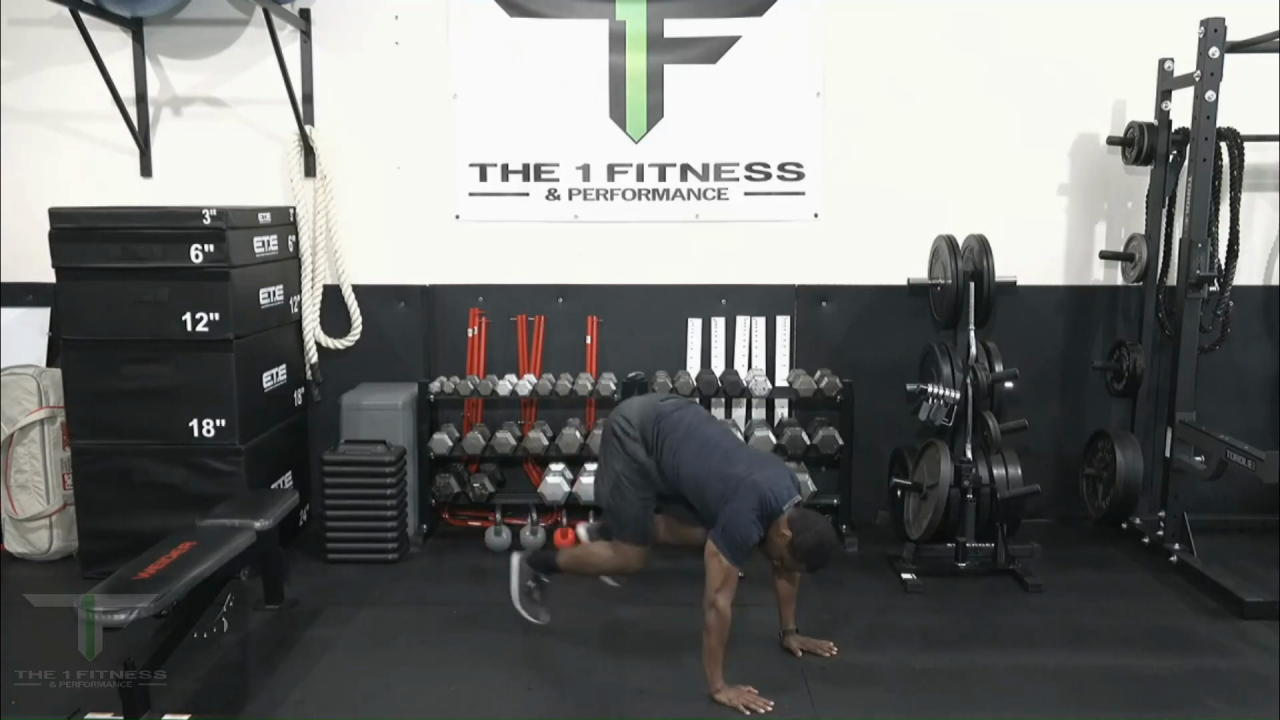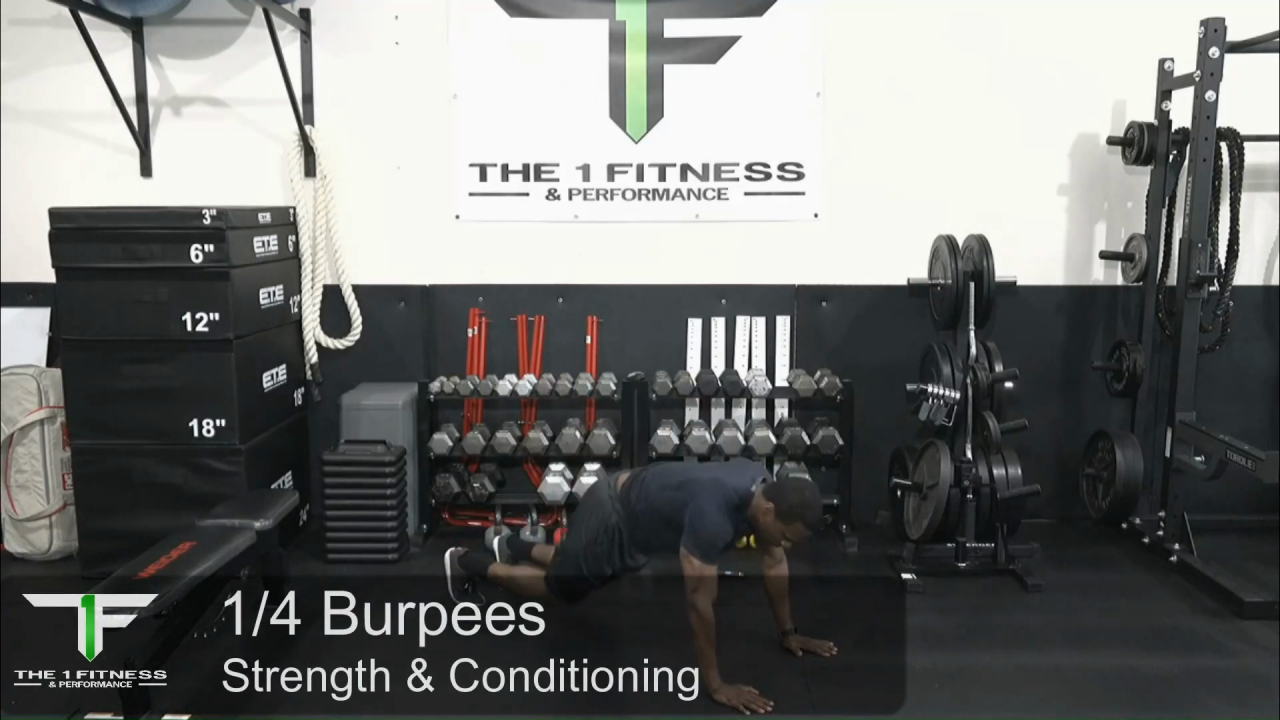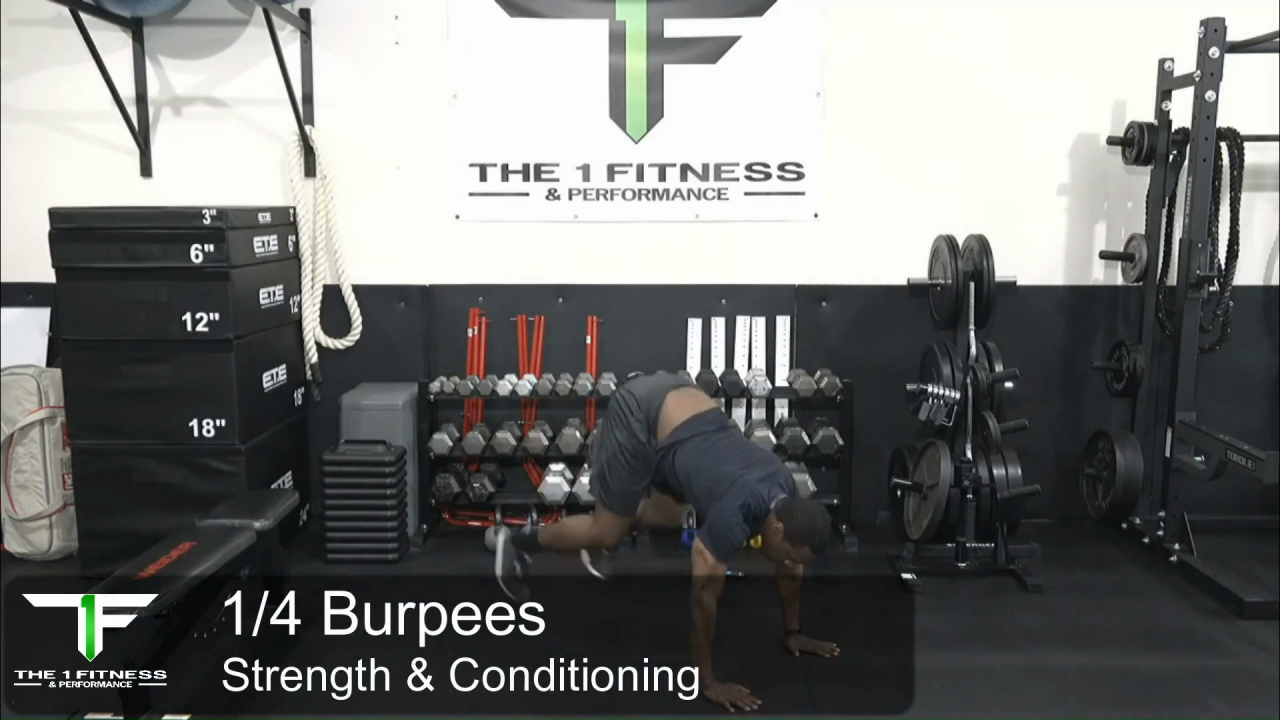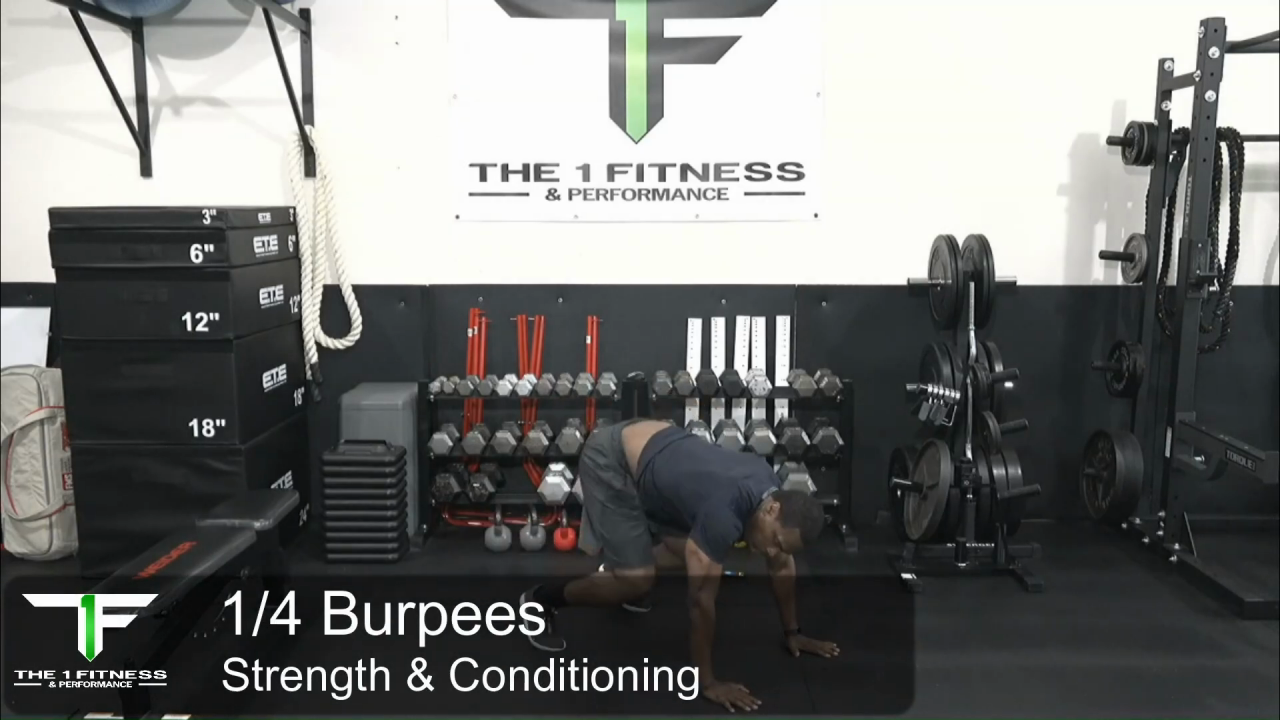
dt=1s
person 1, frame 1
left shoulder: (789, 498)
right shoulder: (746, 515)
left elbow: (785, 569)
right elbow: (719, 597)
left wrist: (789, 632)
right wrist: (718, 687)
left hip: (669, 415)
right hip: (637, 428)
left knee: (696, 533)
right knee: (629, 558)
left ankle: (602, 531)
right ankle: (537, 566)
person 1, frame 2
left shoulder: (766, 487)
right shoulder: (714, 515)
left elbow: (774, 562)
right elbow: (700, 602)
left wrist: (789, 632)
right wrist: (716, 685)
left hip: (634, 500)
right hip: (613, 513)
left knee: (578, 563)
right knee: (560, 589)
left ankle: (515, 548)
right ankle: (466, 563)
person 1, frame 3
left shoulder: (786, 494)
right shoulder: (736, 515)
left elbow: (790, 569)
right elbow: (704, 596)
left wrist: (793, 633)
right wrist: (706, 681)
left hip: (672, 399)
right hip: (639, 412)
left knee: (669, 515)
right knee: (607, 531)
right ankle: (519, 545)
person 1, frame 4
left shoulder: (775, 495)
right shoulder: (725, 512)
left elbow: (783, 567)
right elbow: (702, 599)
left wrist: (793, 633)
right wrist: (707, 682)
left hip: (650, 441)
right hip: (612, 457)
left knee: (689, 551)
right knee: (637, 581)
left ankle: (616, 573)
right ankle: (541, 600)
